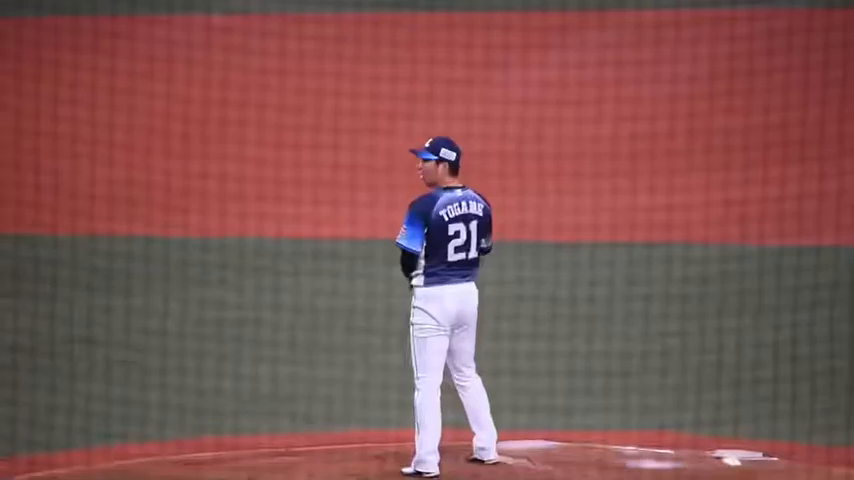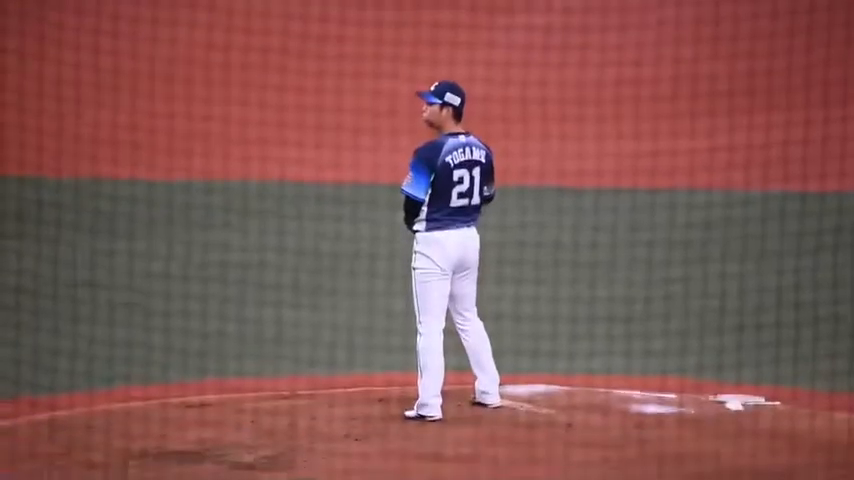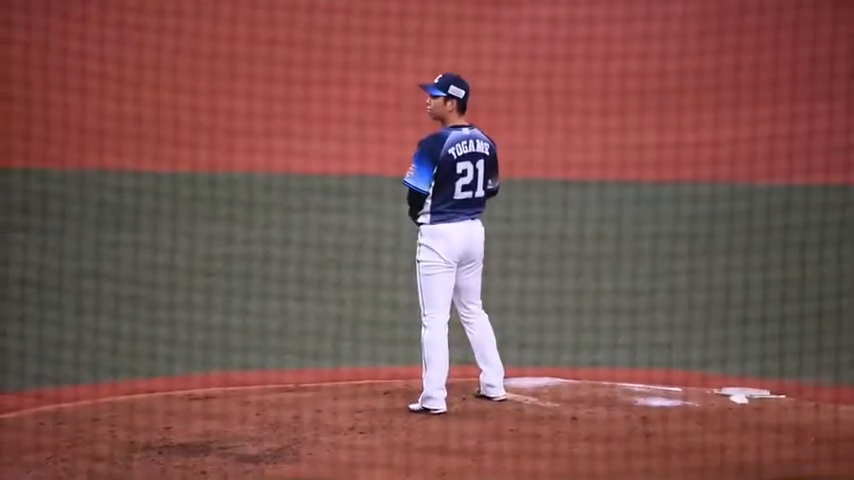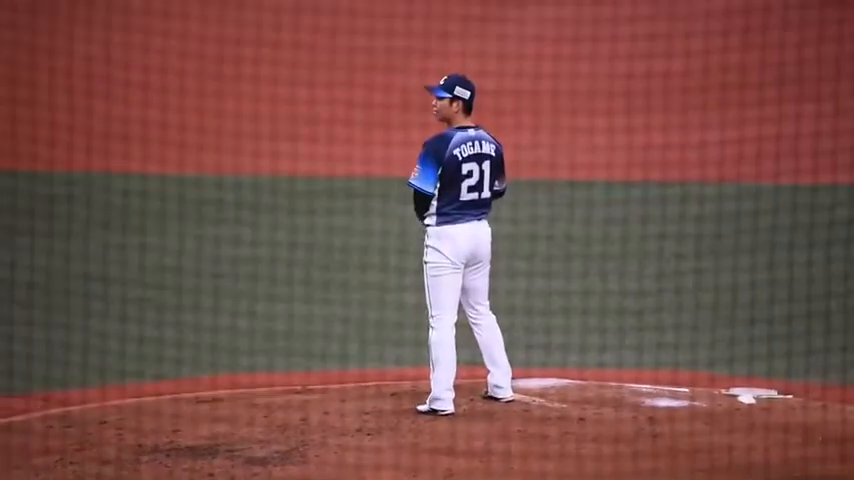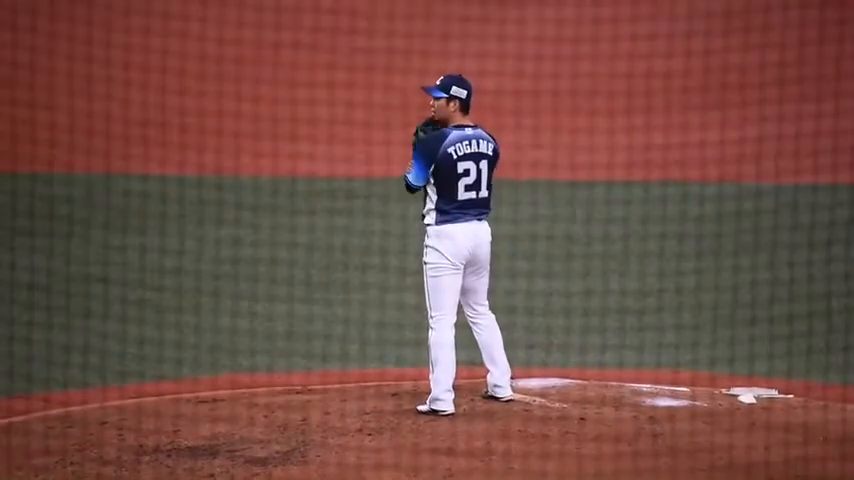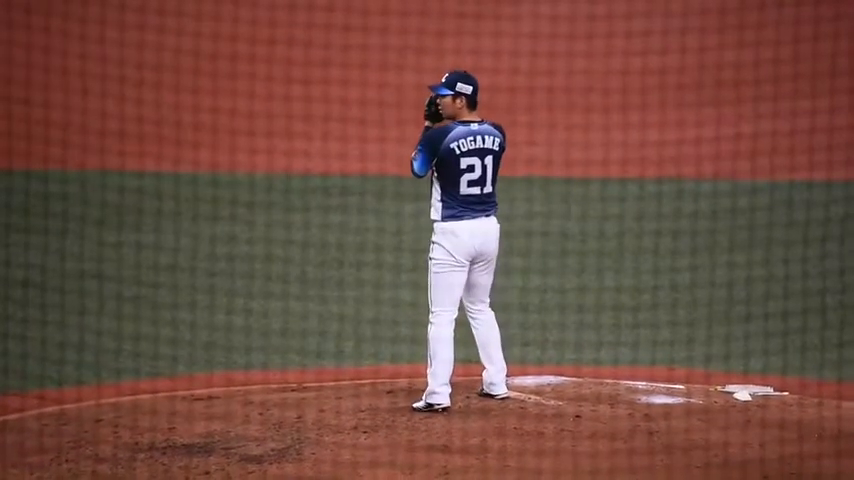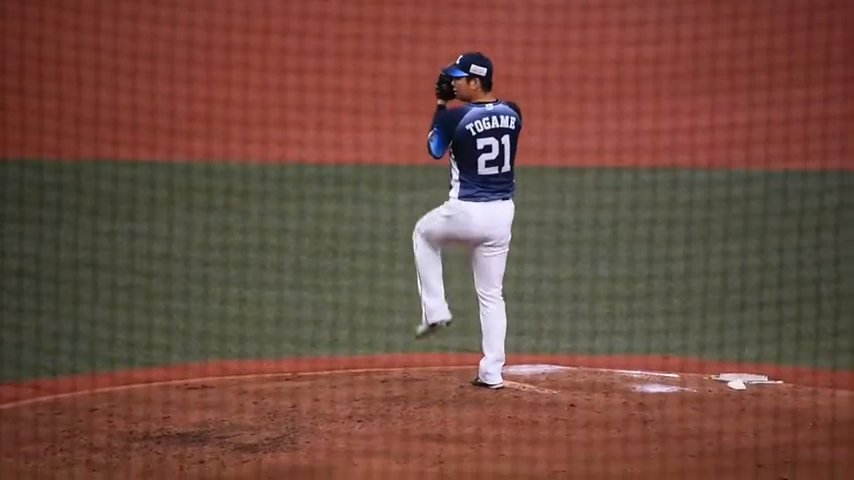
dt=0.3s
person 1, frame 1
left shoulder: (425, 205)
right shoulder: (480, 204)
left elbow: (408, 256)
right elbow: (485, 248)
left wrist: (414, 276)
left hip: (434, 296)
right hip: (467, 293)
left knee: (428, 381)
right knee: (466, 373)
right ankle: (487, 448)
person 1, frame 2
left shoulder: (430, 152)
right shoulder: (482, 150)
left elbow: (412, 202)
right elbow: (487, 196)
left wrist: (413, 224)
left hip: (435, 241)
right hip: (468, 239)
left knee: (430, 325)
right knee: (468, 317)
left ankle: (429, 405)
right ankle: (489, 391)
person 1, frame 3
left shoulder: (434, 143)
right shoulder: (486, 142)
left elbow: (416, 194)
right elbow: (492, 189)
left wrist: (418, 216)
left hip: (440, 235)
right hip: (473, 232)
left knee: (435, 318)
right knee: (473, 310)
left ankle: (434, 398)
right ankle: (494, 385)
person 1, frame 4
left shoulder: (439, 145)
right shoulder: (492, 143)
left elbow: (421, 196)
right elbow: (499, 190)
left wrist: (428, 215)
left hip: (446, 237)
right hip: (480, 233)
left knee: (442, 320)
right knee: (481, 312)
left ankle: (442, 399)
right ankle: (501, 386)
person 1, frame 5
left shoulder: (433, 142)
right shoulder: (489, 141)
left elbow: (413, 184)
left wrist: (419, 144)
left hip: (446, 236)
right hip: (480, 233)
left knee: (442, 320)
right knee: (480, 311)
left ankle: (441, 399)
right ankle: (501, 385)
person 1, frame 6
left shoulder: (438, 136)
right shoulder: (497, 134)
left elbow: (417, 169)
left wrist: (428, 125)
left hip: (453, 233)
right hip: (488, 229)
left knee: (442, 316)
right knee: (480, 308)
left ankle: (438, 394)
right ankle: (496, 383)
person 1, frame 7
left shoulder: (455, 117)
right shoulder: (513, 114)
left elbow: (435, 150)
left wrist: (441, 104)
right wrist: (453, 104)
left hip: (466, 213)
right hip: (502, 213)
left knee: (423, 233)
right knee: (492, 295)
left ankle: (436, 311)
right ankle: (492, 372)
